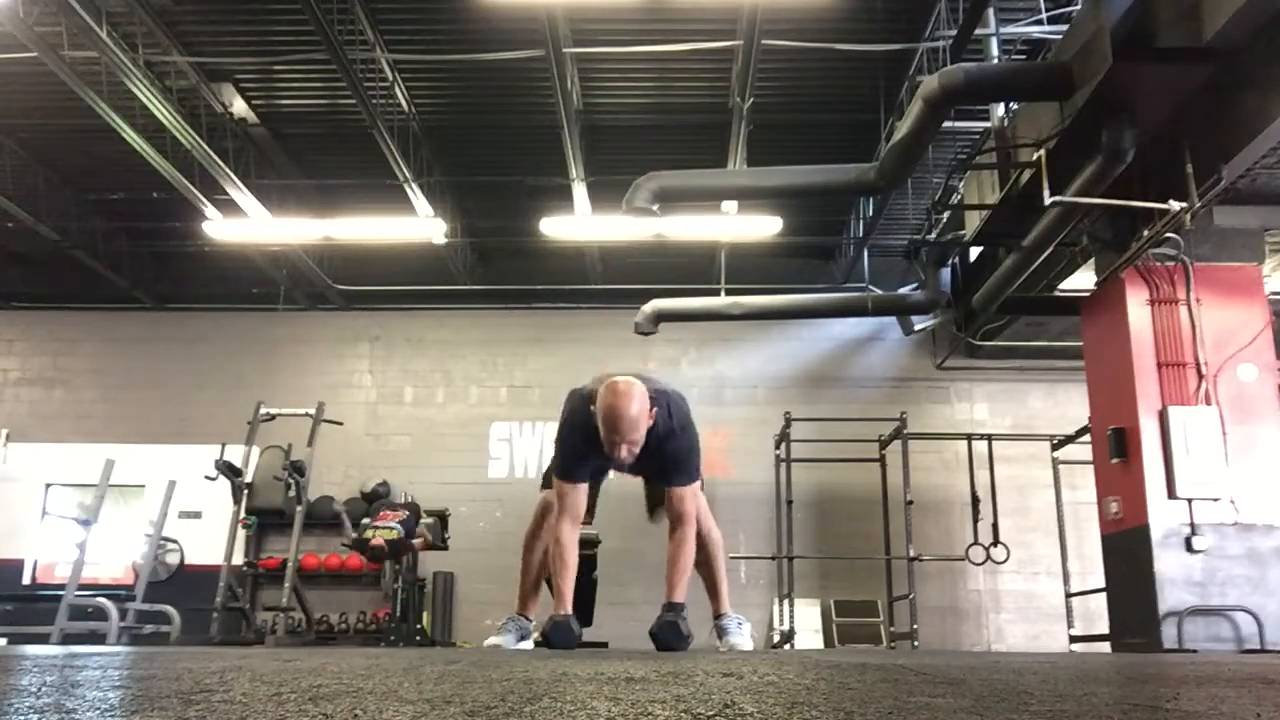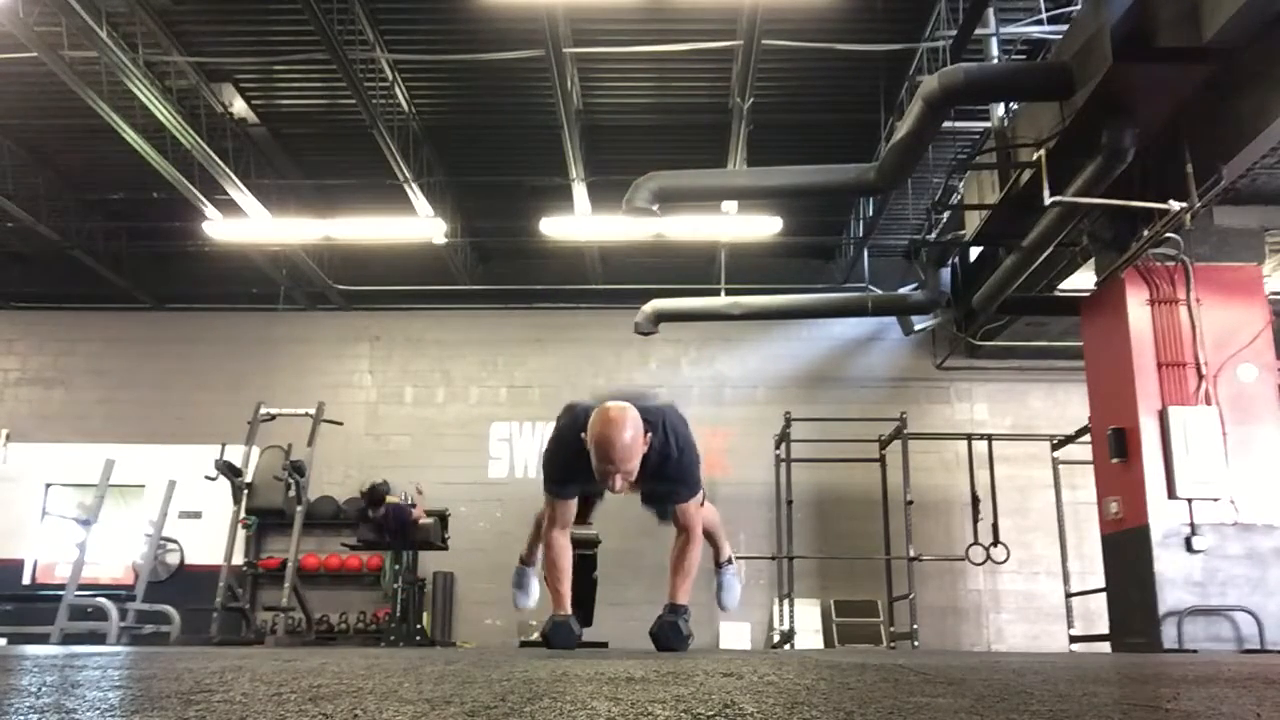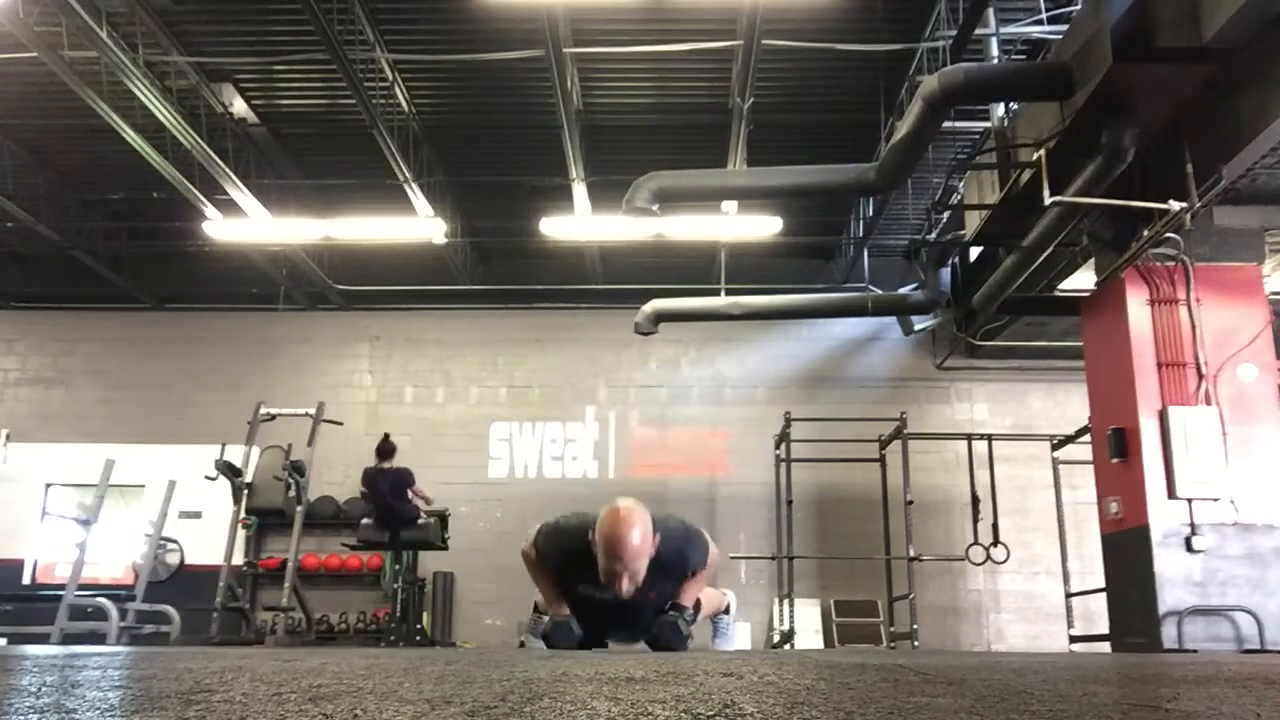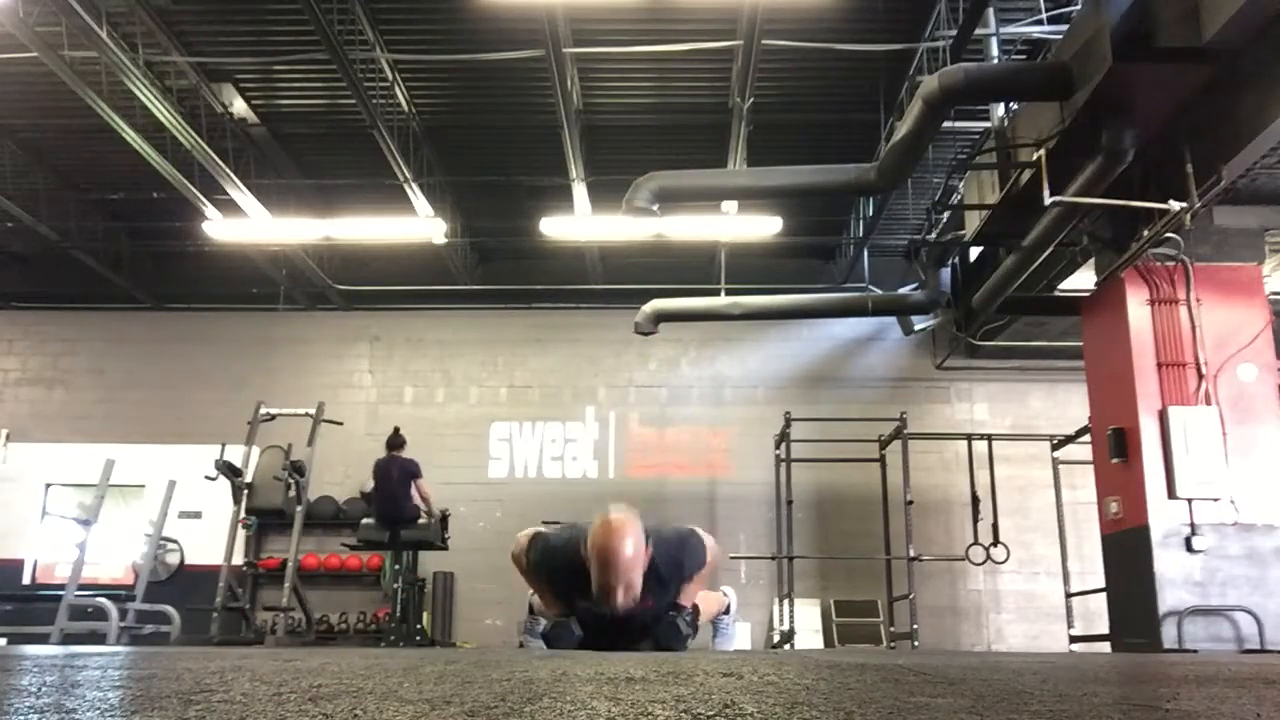
dt=0.4s
person 1, frame 1
left shoulder: (675, 424)
right shoulder: (579, 419)
left elbow: (683, 523)
right elbow: (568, 522)
left wrist: (674, 607)
right wrist: (562, 613)
left knee: (695, 510)
right knee: (551, 508)
left ankle: (726, 620)
right ankle: (519, 622)
person 1, frame 2
left shoulder: (675, 443)
right shoulder: (565, 443)
left elbow: (690, 528)
right elbow: (558, 528)
left wrist: (677, 609)
right wrist: (562, 615)
left ankle: (723, 554)
right ankle: (528, 559)
person 1, frame 3
left shoulder: (677, 545)
right shoulder: (569, 540)
left elbow: (710, 559)
right elbow: (530, 552)
left wrist: (682, 609)
right wrist: (559, 615)
left ankle: (722, 604)
right ankle: (543, 611)
person 1, frame 4
left shoulder: (672, 551)
right shoulder: (560, 553)
left elbow: (708, 548)
right elbow: (520, 547)
left wrist: (681, 607)
right wrist: (556, 613)
left ankle: (722, 601)
right ankle: (538, 608)
